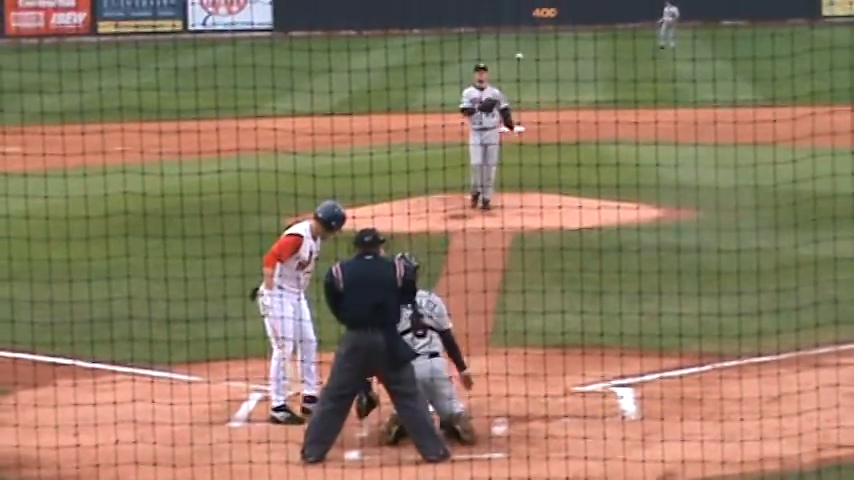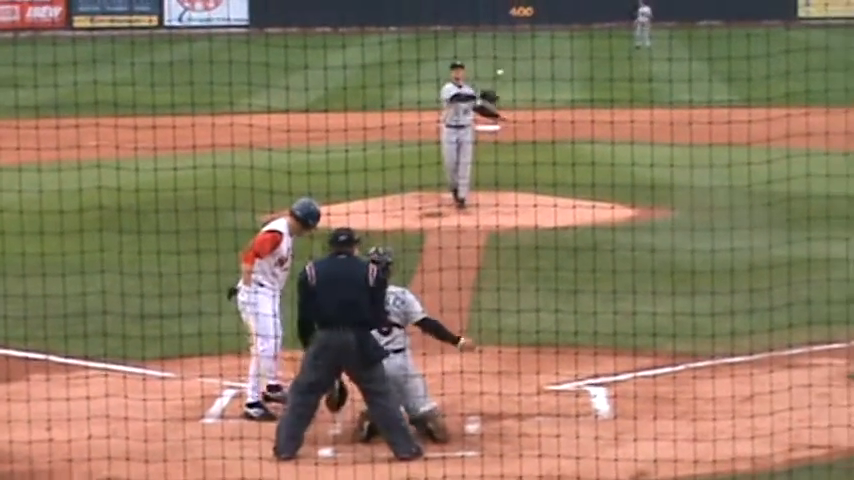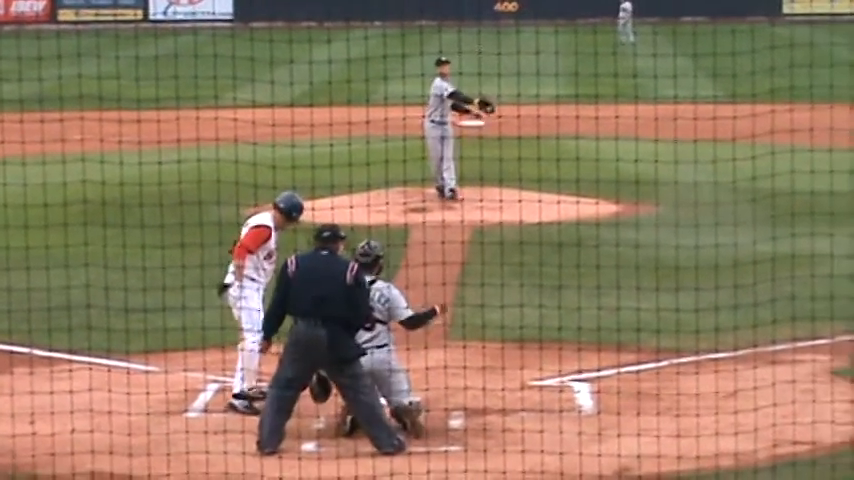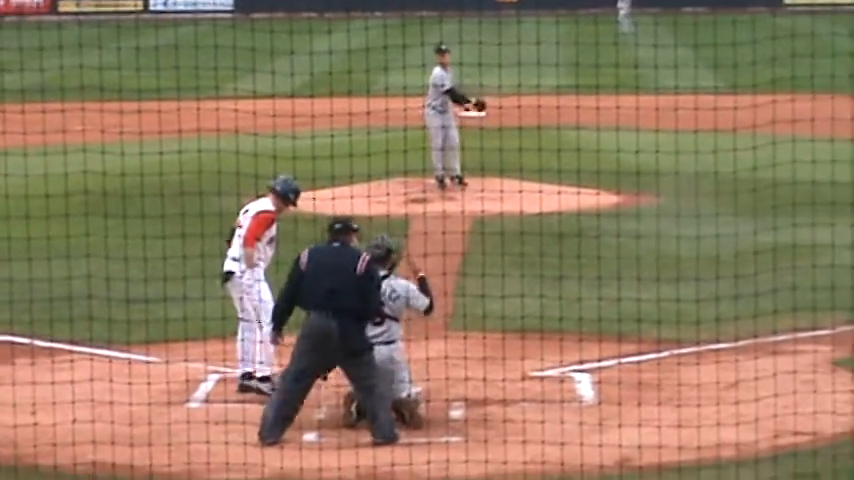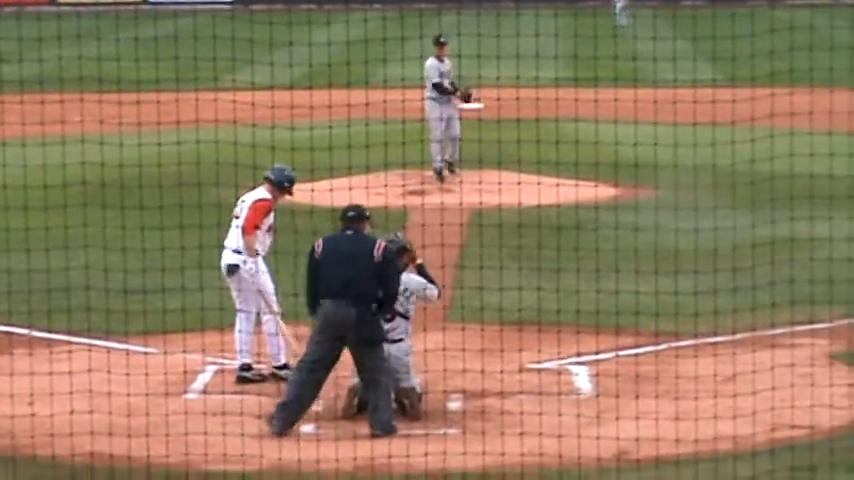
dt=0.2s
person 1, frame 1
left shoulder: (338, 272)
right shoulder: (396, 270)
left elbow: (336, 308)
right elbow: (409, 299)
left hip: (354, 340)
right hip: (388, 340)
left knee: (334, 397)
right knee: (409, 397)
left ankle: (313, 450)
right ankle: (433, 449)
person 1, frame 2
left shoulder: (312, 271)
right shoulder: (369, 272)
left elbow: (305, 313)
right elbow: (379, 315)
left wrist: (306, 342)
left hip: (325, 339)
right hip: (359, 341)
left knee: (303, 393)
right knee: (380, 395)
left ankle: (285, 446)
right ankle: (405, 447)
person 1, frame 3
left shoulder: (294, 264)
right shoulder: (351, 270)
left elbow: (279, 303)
right elbow: (361, 314)
left wrist: (268, 334)
right wrist: (348, 334)
left hip: (301, 333)
right hip: (336, 337)
left knee: (282, 388)
right knee: (359, 390)
left ankle: (268, 440)
right ankle: (387, 441)
person 1, frame 4
left shoulder: (307, 257)
right shoulder: (363, 260)
left elbow: (289, 295)
right elbow: (372, 304)
left wrist: (277, 326)
right wrist: (359, 322)
left hip: (314, 325)
right hip: (348, 328)
left knee: (293, 378)
right knee: (369, 381)
left ankle: (270, 431)
right ankle: (383, 431)
person 1, frame 5
left shoulder: (321, 246)
right shoulder: (378, 248)
left elbow: (312, 287)
right elbow: (391, 289)
left wrist: (317, 313)
right wrist: (380, 310)
left hip: (329, 311)
right hip: (362, 315)
left knee: (311, 368)
right knee: (376, 371)
left ankle: (282, 420)
right ankle: (381, 424)
person 2, frame 1
left shoulder: (315, 237)
right shoulder: (297, 236)
right elbow: (270, 259)
right wrist: (268, 292)
left hip: (297, 296)
right hip: (279, 296)
left knee: (309, 344)
right knee: (284, 350)
left ankle: (309, 398)
right ankle: (278, 407)
person 2, frame 2
left shoulder: (285, 232)
right shoulder: (276, 233)
right elbow: (249, 255)
right wrist: (245, 288)
left hip: (269, 293)
right hip: (257, 292)
left knee: (274, 341)
right knee: (264, 346)
left ankle: (272, 388)
right ankle: (252, 404)
person 2, frame 3
left shoulder: (258, 219)
right shoulder: (264, 227)
left elbow: (242, 249)
right elbow: (240, 252)
right wrist: (238, 283)
left hip: (248, 285)
right hip: (246, 286)
left knee: (252, 335)
right knee: (255, 339)
left ankle: (248, 387)
right ankle: (239, 395)
person 2, frame 4
left shoulder: (252, 206)
right shoulder: (267, 212)
left elbow: (234, 234)
right elbow: (250, 240)
right wrist: (250, 271)
left hip: (233, 269)
right hip: (246, 271)
left knee: (247, 322)
right knee: (266, 321)
left ankle: (247, 376)
right ankle: (263, 377)
person 2, frame 5
left shoulder: (249, 197)
right shoulder: (264, 201)
right elbow: (248, 227)
right wrist: (252, 259)
left hip: (229, 259)
right hip: (246, 261)
left knee: (244, 312)
right knee: (270, 311)
left ankle: (244, 367)
right ankle: (280, 366)
person 3, frame 1
right shoulder: (432, 300)
right elbow: (447, 337)
right wrist: (462, 368)
right hip: (436, 365)
right knee: (452, 414)
left ankle: (399, 424)
right ankle: (458, 423)
person 3, frame 2
right shoulder: (402, 295)
right elbow: (426, 324)
right wrist: (457, 340)
right hip: (400, 361)
right knee: (421, 409)
left ankle: (370, 422)
right ankle: (430, 422)
person 3, frame 3
right shoulder: (389, 291)
right elbow: (411, 323)
right wrist: (434, 311)
right hip: (383, 356)
right knee: (403, 404)
left ankle: (351, 416)
right ankle: (408, 414)
person 3, frame 4
right shoulder: (402, 286)
right elbow: (428, 307)
right wrist: (421, 277)
right hip: (390, 352)
right knee: (405, 398)
left ankle: (356, 403)
right ankle: (405, 403)
person 3, frame 5
right shoulder: (414, 281)
right elbow: (435, 293)
right wrist: (419, 263)
right hip: (398, 349)
right knee: (410, 390)
left ankle: (360, 394)
right ankle: (407, 394)
person 4, frame 1
left shoulder: (495, 92)
right shoulder: (467, 92)
left elbow: (505, 112)
right elbow: (464, 111)
left wrist: (512, 127)
right wrist: (478, 107)
left hip: (492, 133)
right hip: (476, 133)
left knee: (490, 166)
right knee: (475, 164)
left ankle: (486, 198)
right ankle: (476, 192)
person 4, frame 2
left shoulder: (469, 90)
right shoulder: (447, 88)
right elbow: (458, 98)
right wrist: (477, 96)
left hip: (466, 131)
right hip: (449, 131)
left knee: (465, 164)
right knee: (450, 163)
left ankle: (461, 198)
right ankle: (454, 188)
person 4, frame 3
left shoulder: (448, 84)
right shoulder: (438, 83)
right elbow: (456, 96)
left wrist: (470, 111)
right wrist: (476, 101)
left hip: (446, 125)
right hip: (433, 125)
left knee: (448, 157)
right knee: (436, 157)
left ankle: (450, 189)
right ankle: (440, 186)
person 4, frame 4
left shoulder: (448, 71)
right shoulder: (438, 73)
right elbow: (451, 93)
left wrist: (464, 103)
right wrist: (471, 100)
left hip: (447, 112)
right hip: (435, 112)
left knee: (454, 143)
right knee: (438, 146)
left ankle: (455, 175)
right ankle: (440, 176)
person 4, frame 5
left shoulder: (449, 62)
right shoulder: (430, 64)
right elbow: (437, 87)
left wrist: (461, 92)
right wrist: (457, 93)
left hip: (449, 103)
right hip: (434, 104)
left knee: (455, 135)
right knee: (437, 137)
left ankle: (450, 161)
right ankle: (438, 169)
